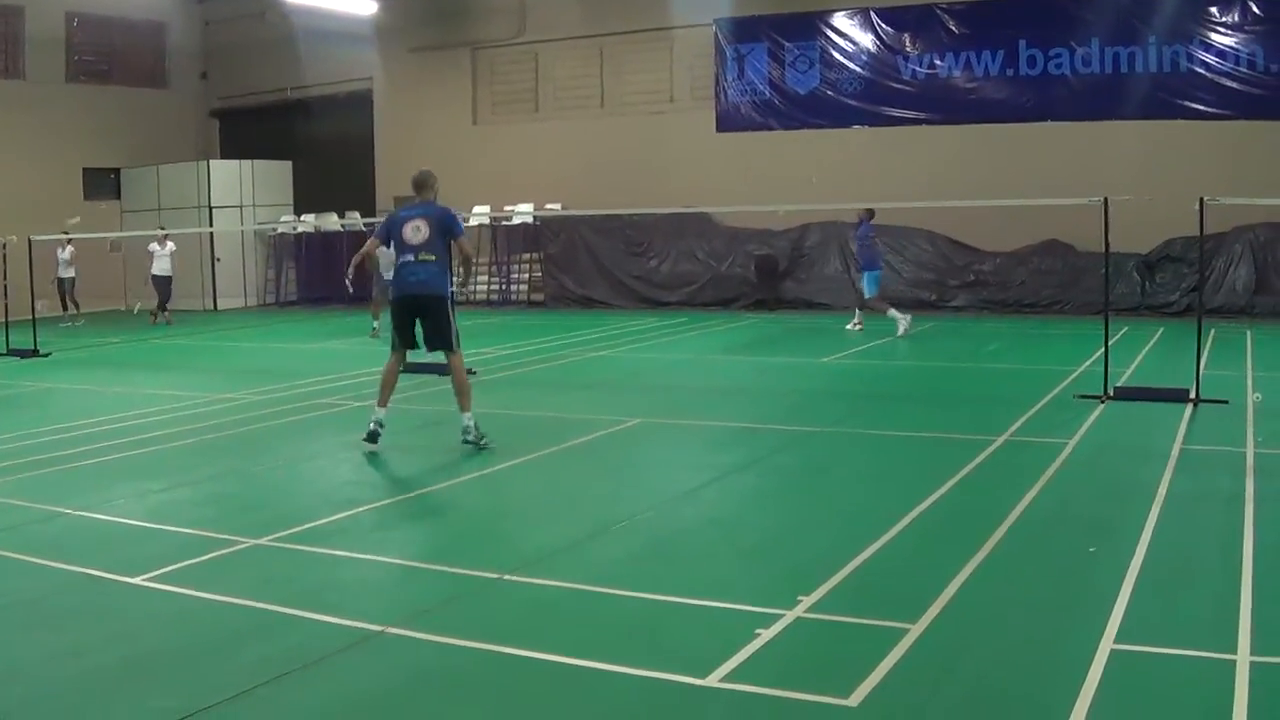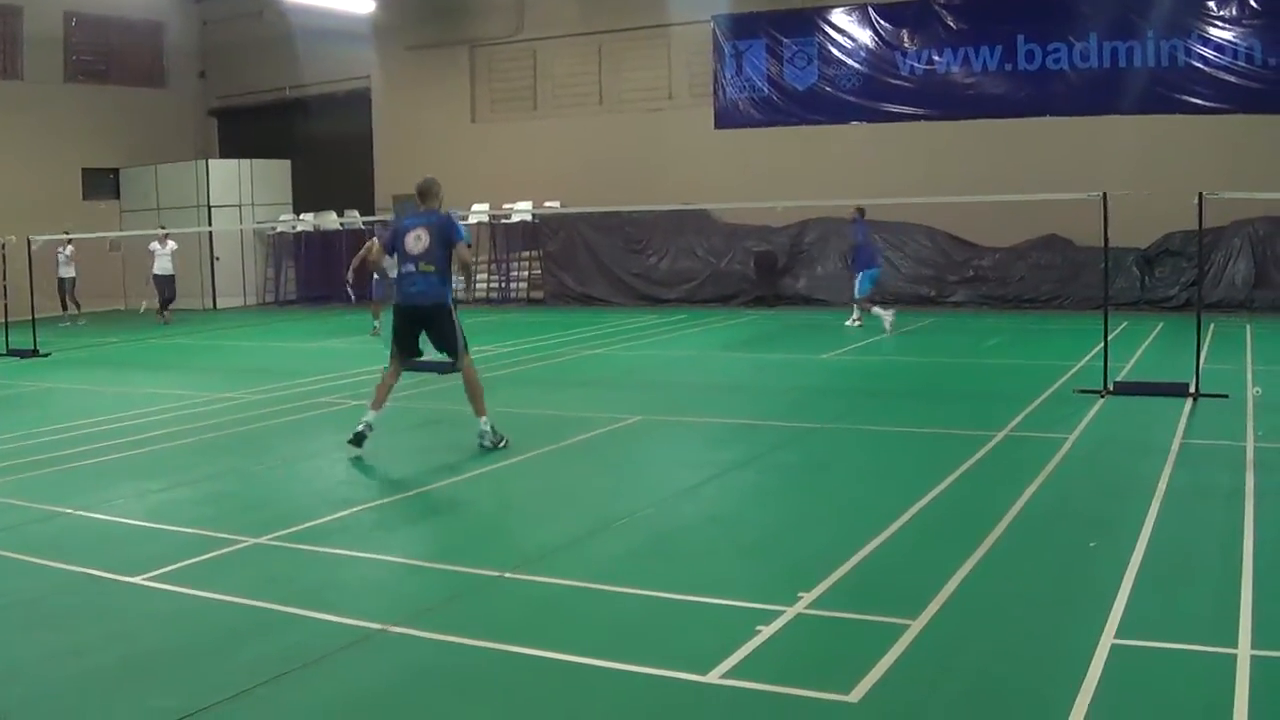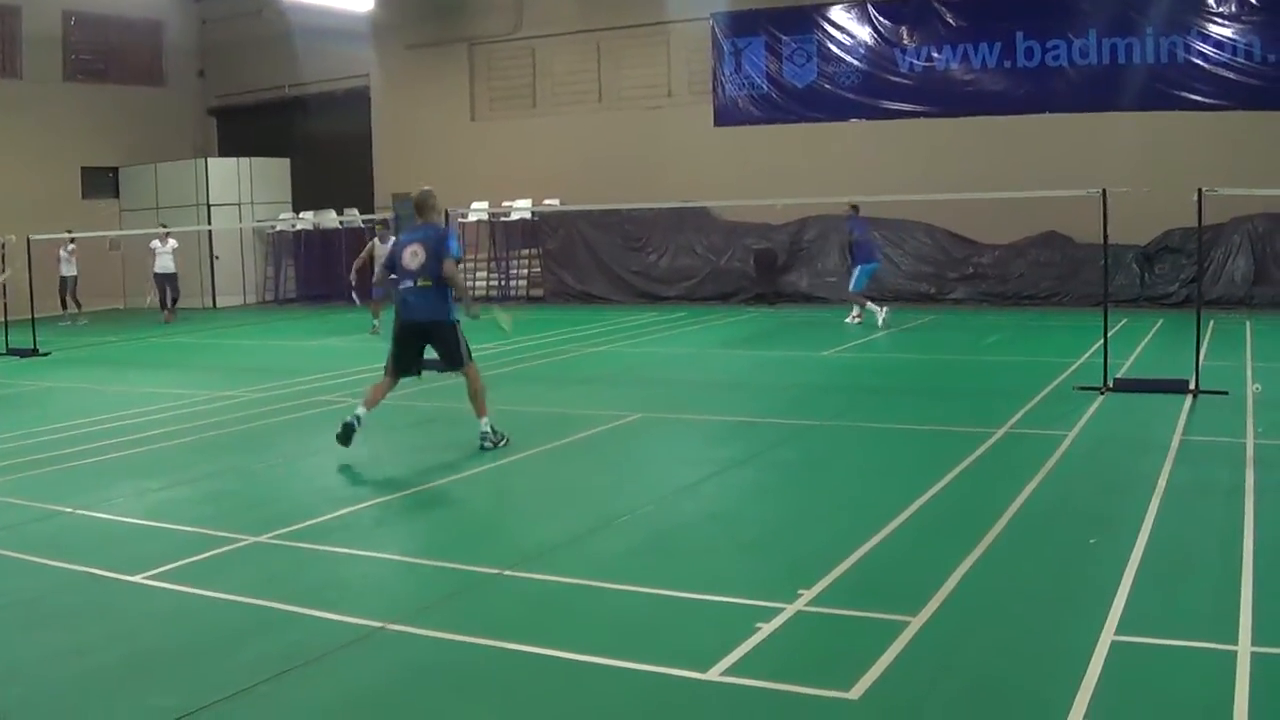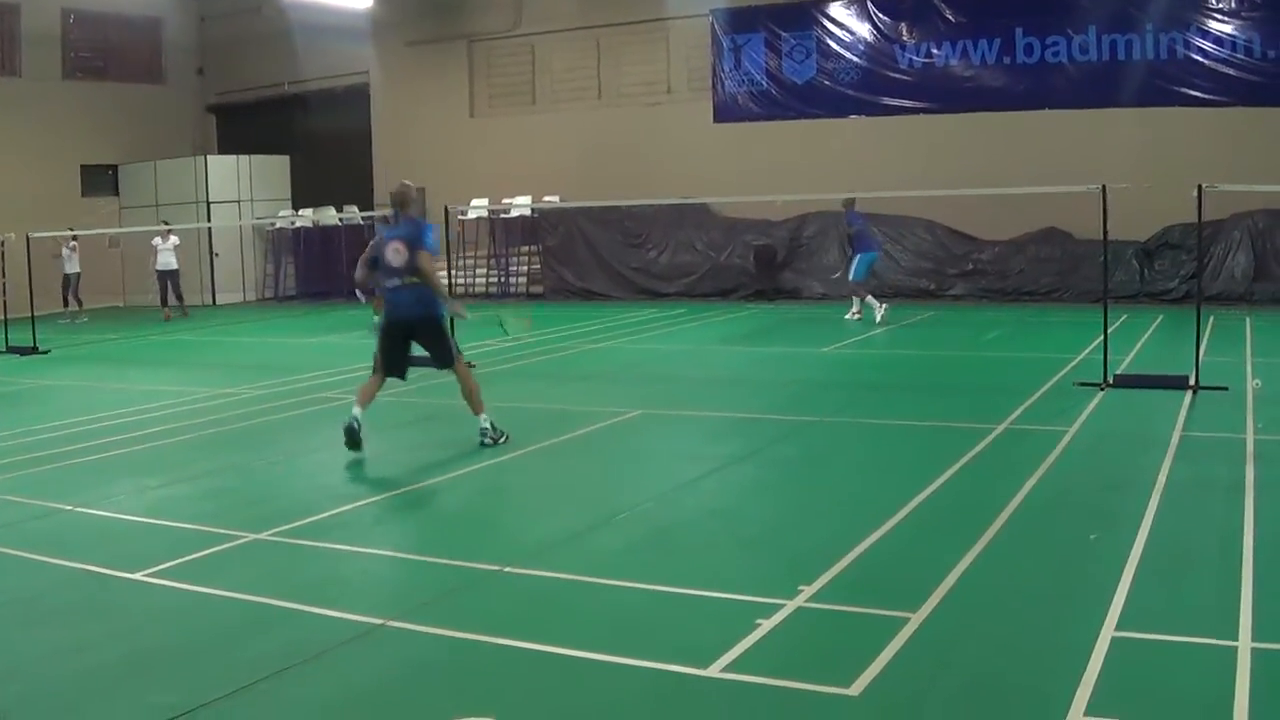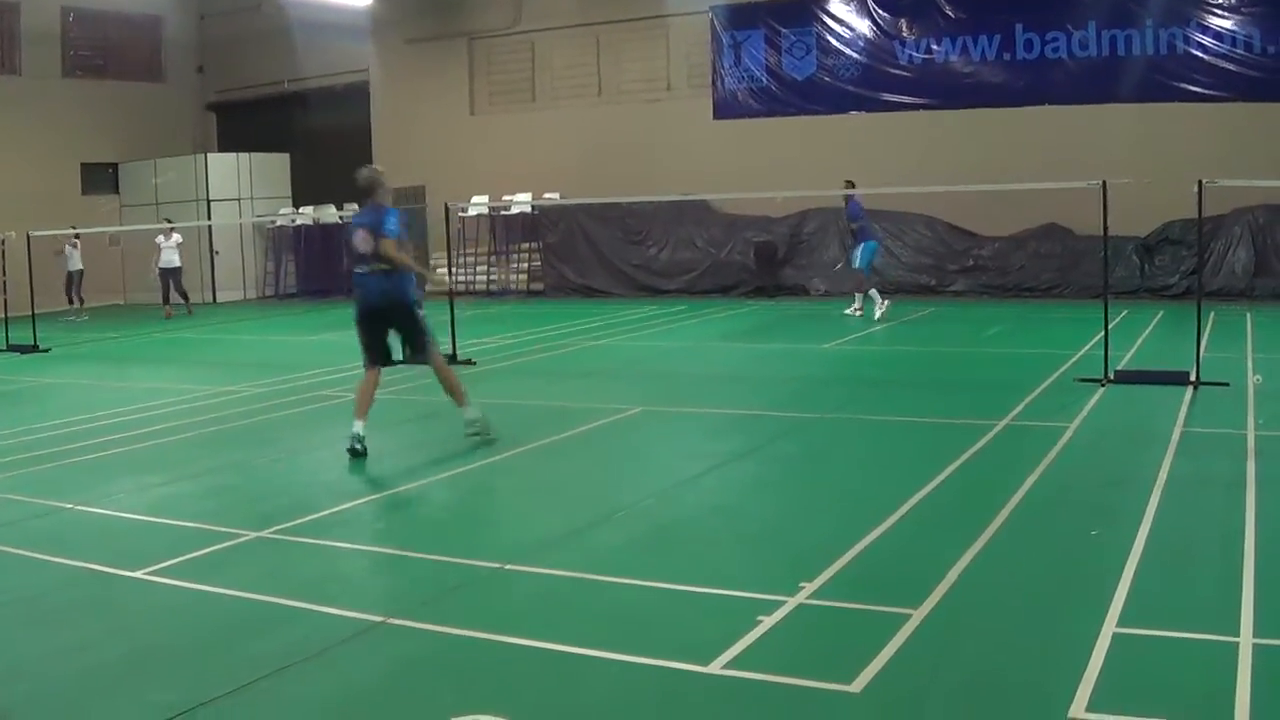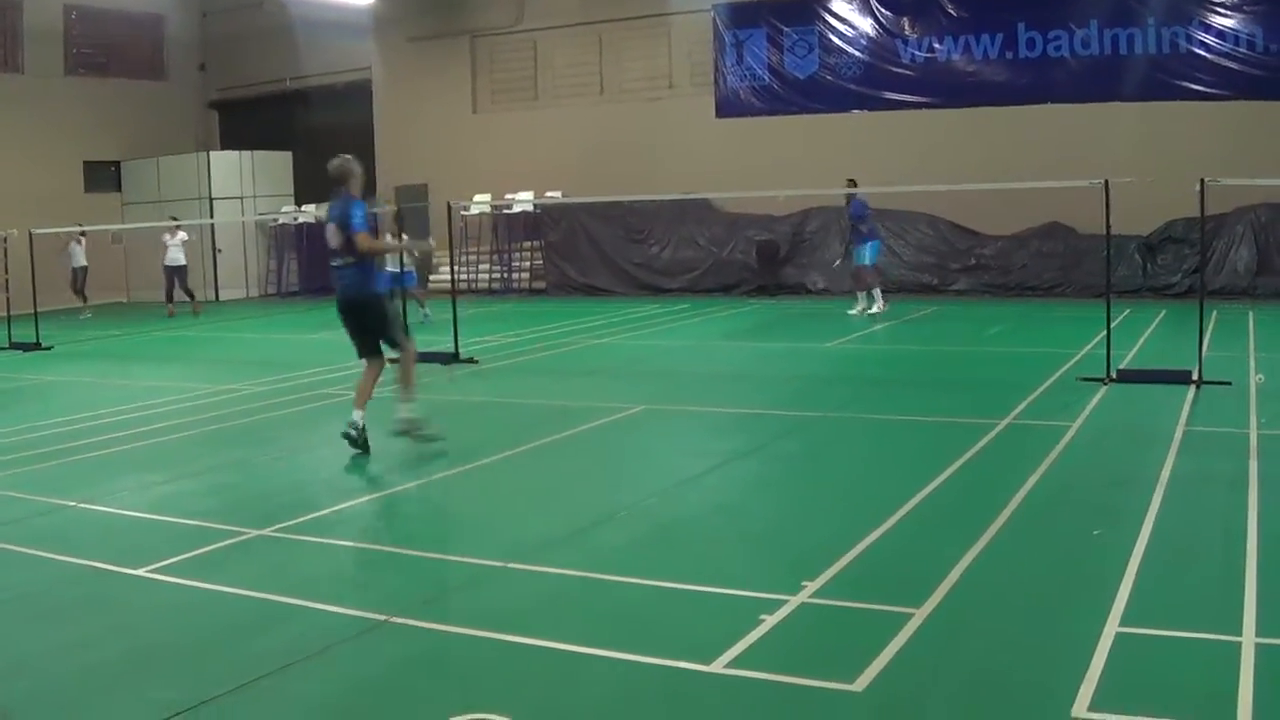
dt=0.1s
person 1, frame 1
left shoulder: (395, 218)
right shoulder: (445, 214)
left elbow: (369, 250)
right elbow: (465, 252)
right wrist: (466, 277)
left hip: (402, 293)
right hip: (435, 292)
left knee: (397, 357)
right knee: (454, 356)
left ankle: (377, 421)
right ankle: (468, 426)
person 1, frame 2
left shoulder: (400, 225)
right shoulder: (447, 222)
left elbow: (376, 256)
right elbow: (464, 258)
right wrist: (469, 283)
left hip: (404, 303)
right hip: (436, 302)
left knee: (395, 366)
right knee: (465, 364)
left ankle: (367, 423)
right ankle: (485, 430)
person 1, frame 3
left shoulder: (401, 241)
right shoulder: (443, 236)
left elbow: (378, 279)
right elbow: (450, 272)
right wrist: (468, 302)
left hip: (405, 319)
right hip: (438, 316)
left knee: (390, 378)
right knee: (468, 368)
left ankle: (357, 417)
right ankle: (486, 430)
person 1, frame 4
left shoulder: (383, 235)
right shoulder: (422, 229)
left elbow: (361, 277)
right elbow: (425, 265)
right wrist: (448, 300)
left hip: (393, 316)
right hip: (423, 312)
left knee: (378, 376)
right knee: (459, 367)
left ankle: (356, 417)
right ankle: (486, 427)
person 1, frame 5
left shoulder: (358, 219)
right shoulder: (386, 214)
right elbow: (389, 250)
right wrist: (418, 270)
left hip: (366, 305)
right hip: (395, 299)
left knee: (372, 370)
right knee: (433, 358)
left ankle: (357, 433)
right ankle: (471, 418)
person 1, frame 6
left shoulder: (336, 207)
right shoulder: (353, 205)
right elbow: (363, 243)
right wrist: (396, 247)
left hip: (345, 296)
right hip: (366, 291)
left knee: (373, 362)
right knee: (406, 348)
left ankle: (356, 422)
right ankle: (406, 415)
